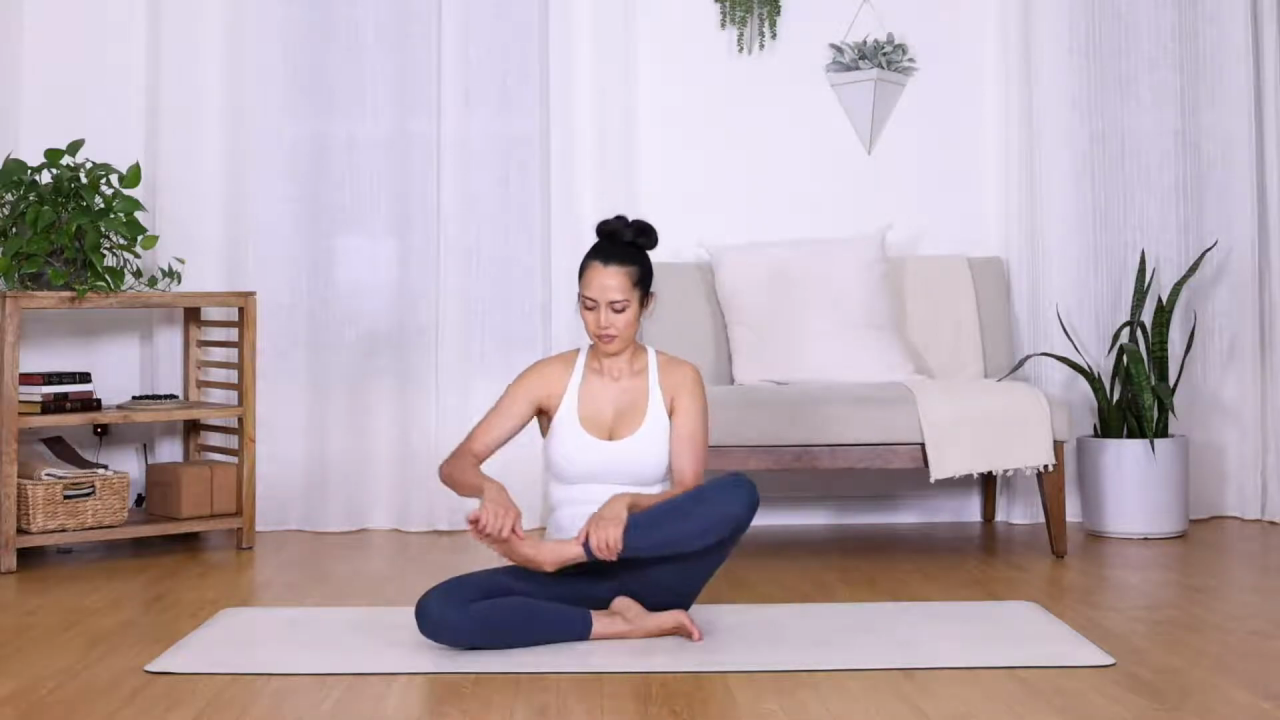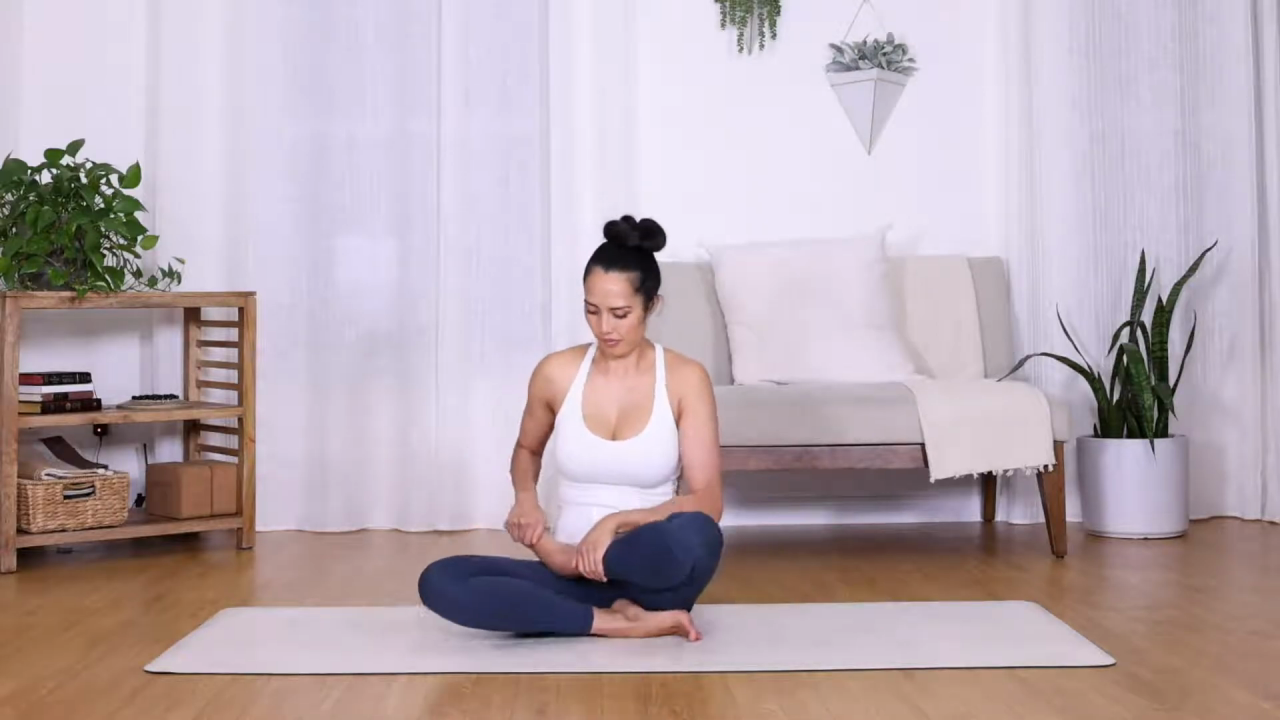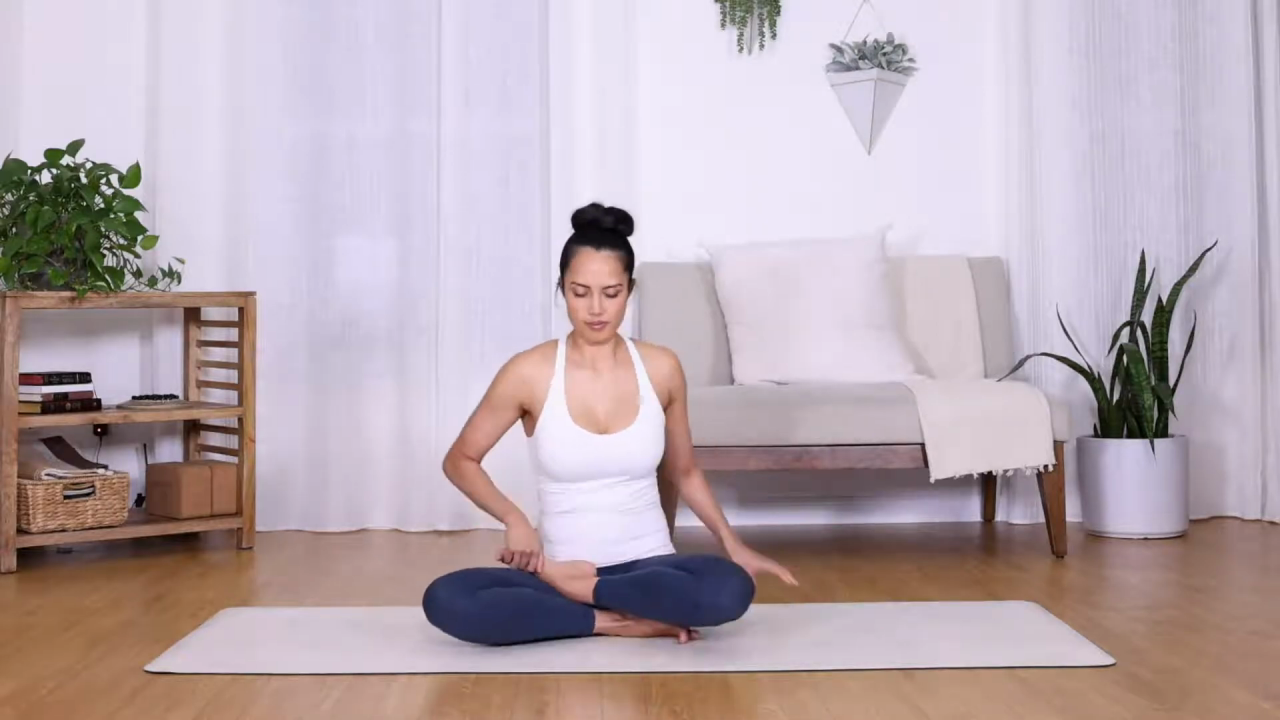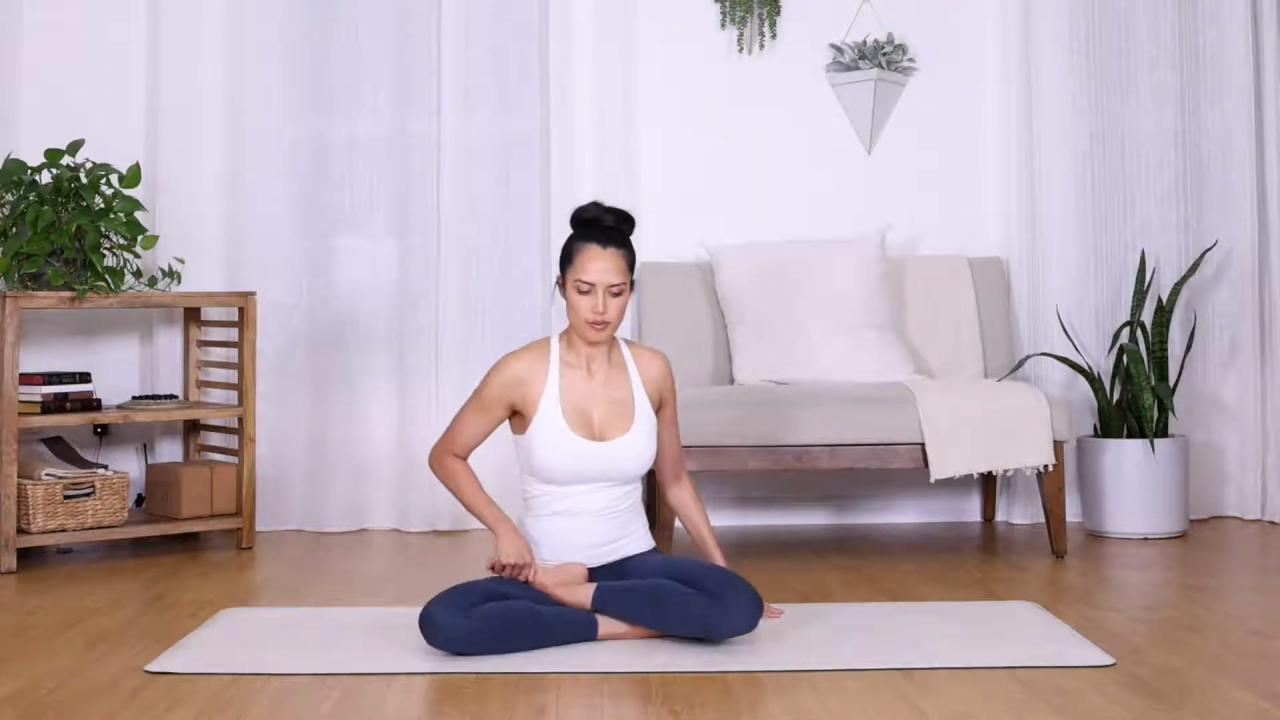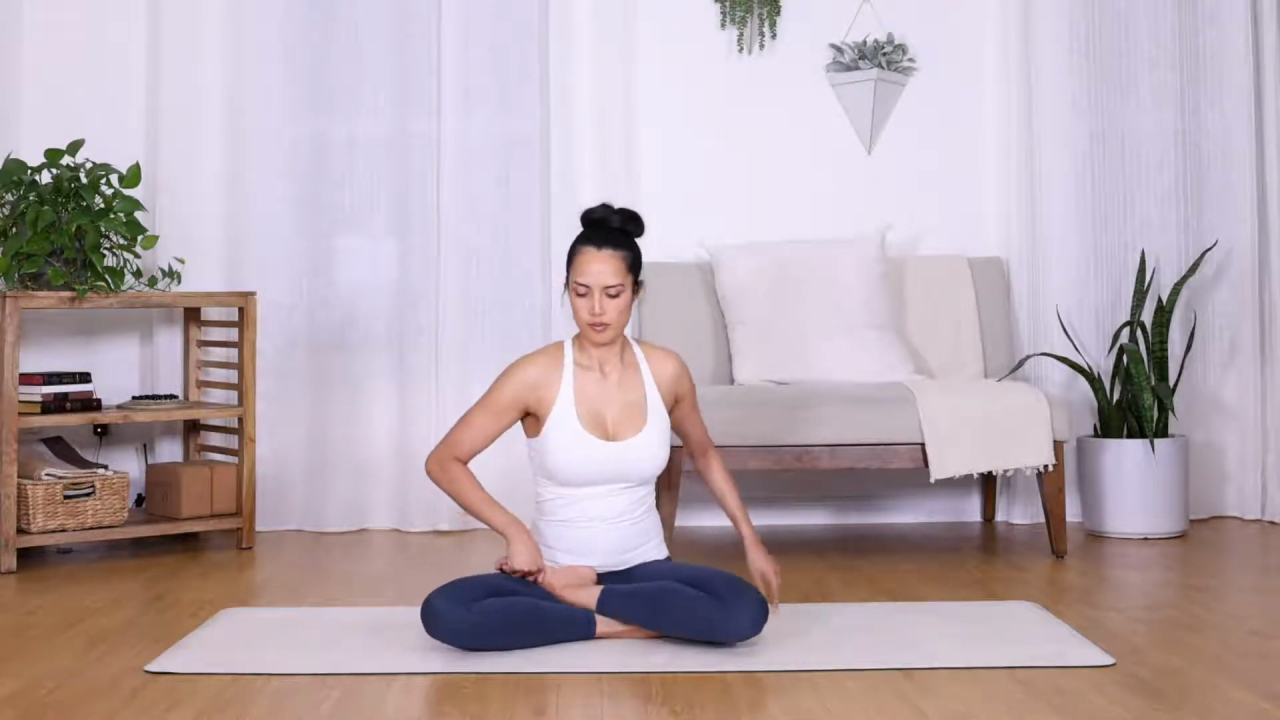
dt=0.5s
person 1, frame 1
left shoulder: (679, 379)
right shoulder: (549, 377)
left elbow: (688, 494)
right elbow: (456, 465)
left wrist: (626, 503)
right wrist: (490, 489)
left hip: (649, 573)
right hip: (566, 574)
left knee: (738, 493)
right knee: (437, 613)
left ankle: (557, 552)
right ankle: (620, 624)
person 1, frame 2
left shoulder: (686, 379)
right shoulder: (555, 373)
left elbow: (707, 502)
right elbow: (526, 451)
left wrist: (617, 522)
right wrist: (526, 497)
left hip: (651, 575)
right hip: (567, 570)
left knee: (694, 536)
right knee: (439, 583)
right ankle: (617, 623)
person 1, frame 3
left shoulder: (661, 368)
right shoulder: (529, 372)
left elbow: (684, 471)
right elbow: (460, 460)
left wrist: (732, 543)
right wrist: (513, 519)
left hip: (649, 565)
right hip: (561, 567)
left knee: (731, 590)
right knee: (445, 600)
left ankle: (577, 588)
right ankle: (614, 621)
person 1, frame 4
left shoulder: (652, 369)
right shoulder: (522, 372)
left elbow: (674, 477)
right elbow: (445, 456)
left wrist: (722, 567)
right wrist: (504, 529)
left hip: (633, 561)
right hip: (547, 568)
left knee: (739, 607)
right knee: (441, 623)
left ankle: (575, 596)
right ankle: (619, 623)
person 1, frame 5
left shoulder: (666, 370)
right shoulder: (536, 375)
left elbow: (704, 453)
right elbow: (443, 462)
left wrist: (750, 539)
right wrist: (516, 533)
left hip: (643, 568)
right hip: (556, 571)
left knee: (746, 612)
right knee: (442, 613)
left ankle: (577, 599)
right ankle: (617, 624)
